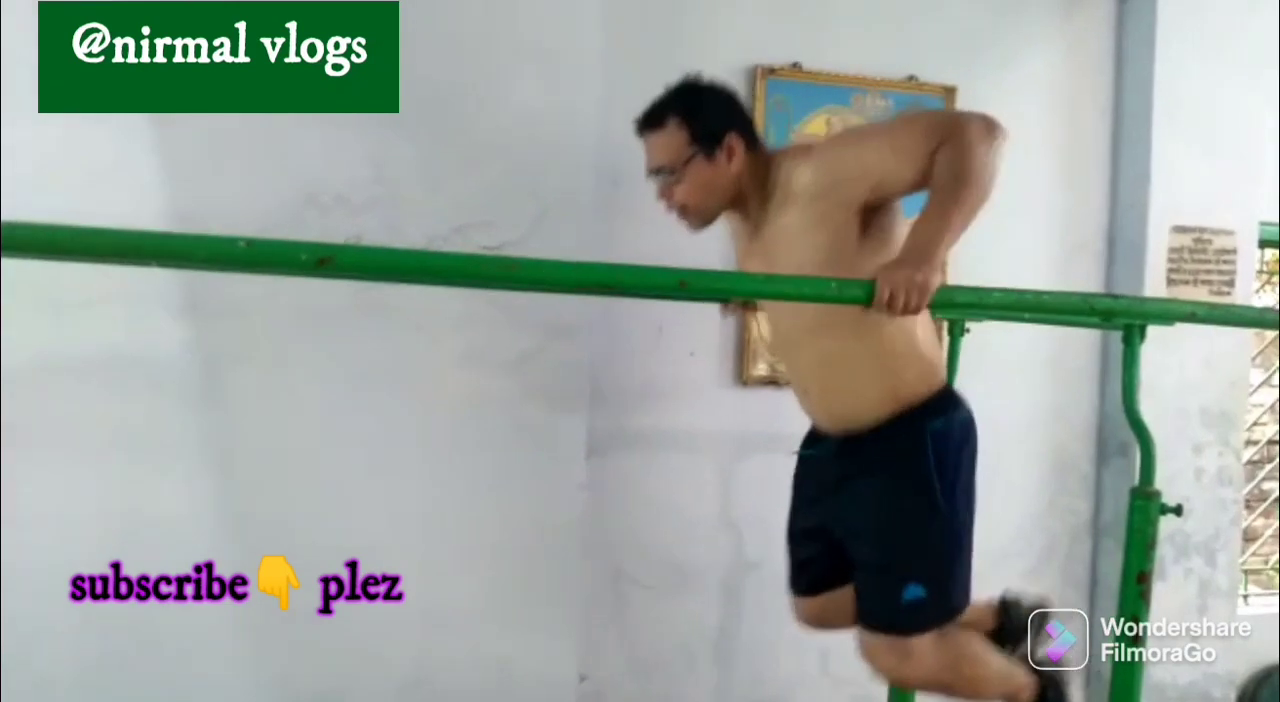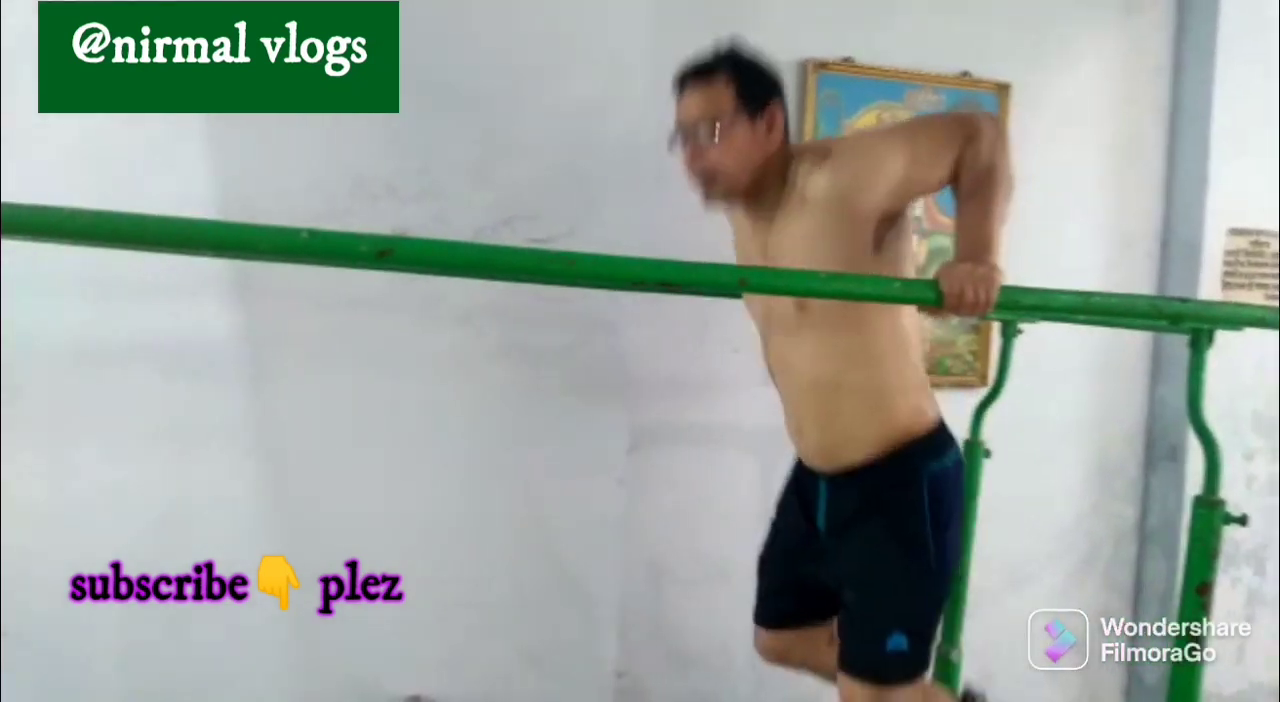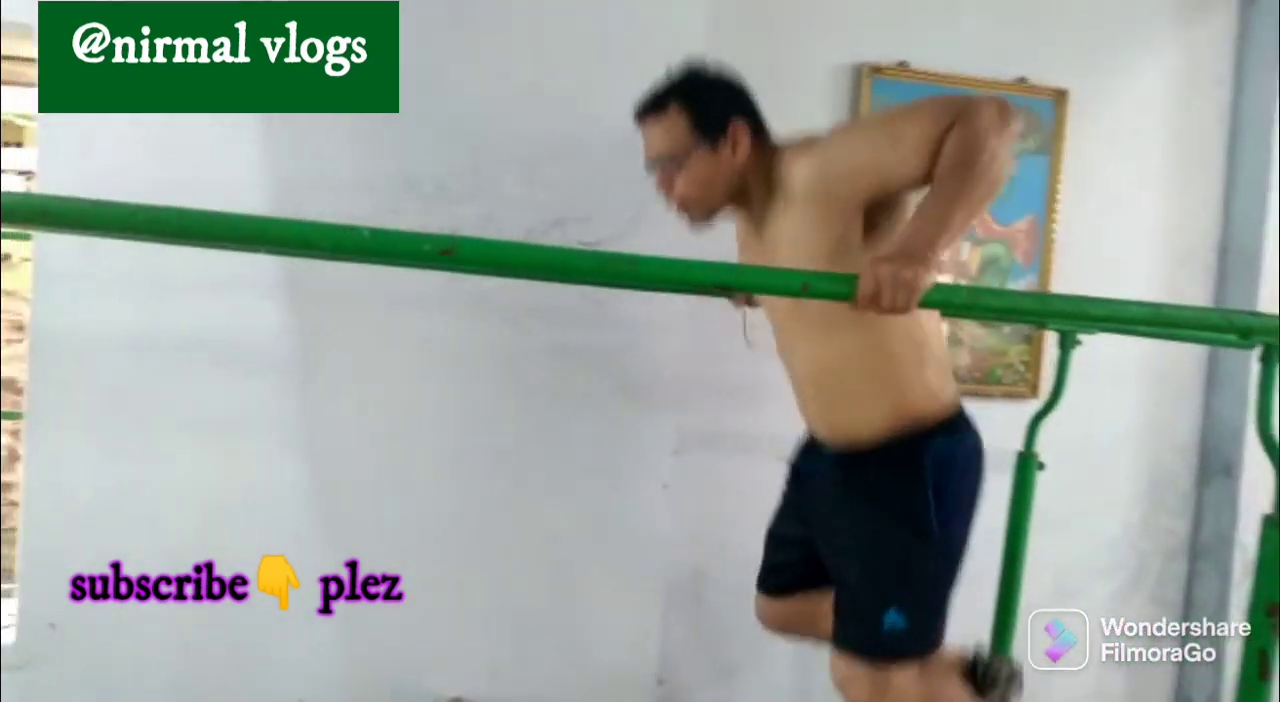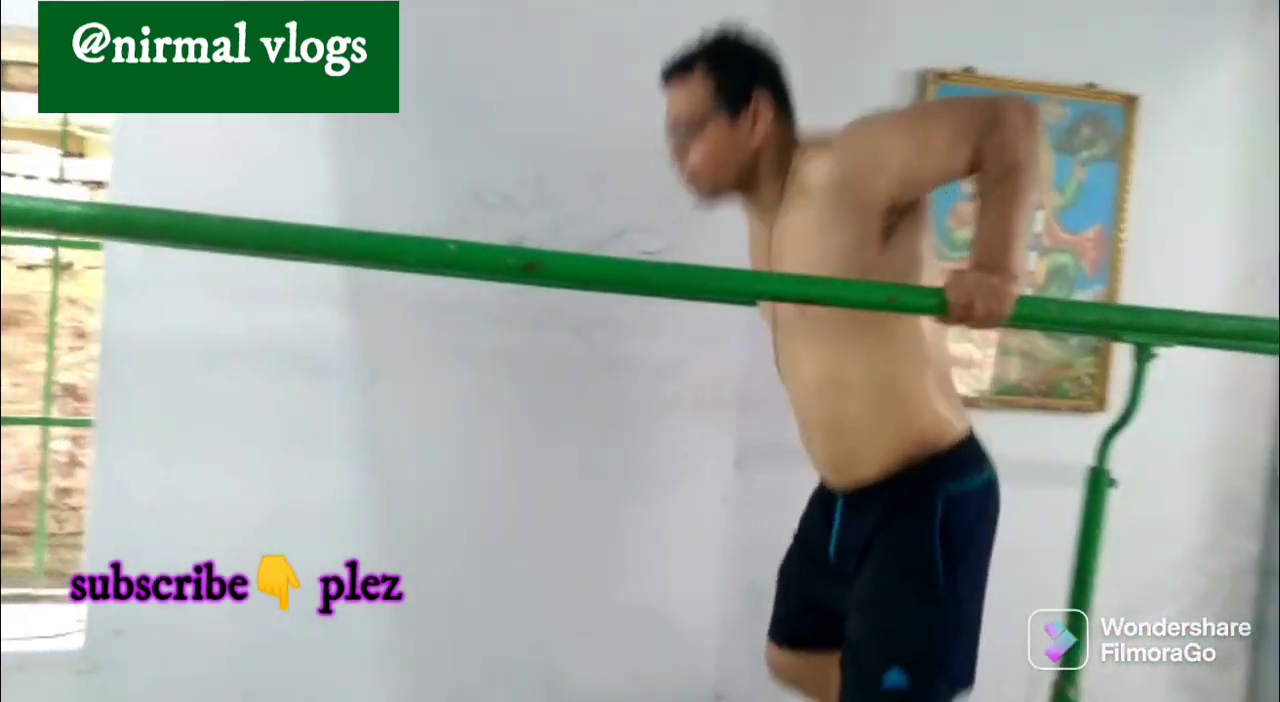
dt=0.3s
person 1, frame 1
left shoulder: (816, 178)
right shoulder: (750, 208)
left elbow: (974, 133)
left wrist: (924, 251)
left hip: (915, 444)
right hip: (835, 449)
left knee: (901, 649)
right knee: (821, 604)
right ankle: (996, 624)
person 1, frame 2
left shoulder: (838, 183)
right shoulder: (747, 211)
left elbow: (979, 134)
left wrist: (980, 257)
left hip: (907, 480)
right hip: (818, 480)
right knee: (781, 640)
person 1, frame 3
left shoulder: (821, 174)
right shoulder: (759, 201)
left elbow: (986, 120)
left wrist: (921, 249)
left hip: (917, 461)
right hip: (836, 459)
right knee: (783, 608)
person 1, frame 4
left shoulder: (839, 171)
right shoulder: (767, 204)
left elbow: (1009, 120)
left wrist: (996, 265)
left hip: (930, 500)
right hip: (843, 502)
